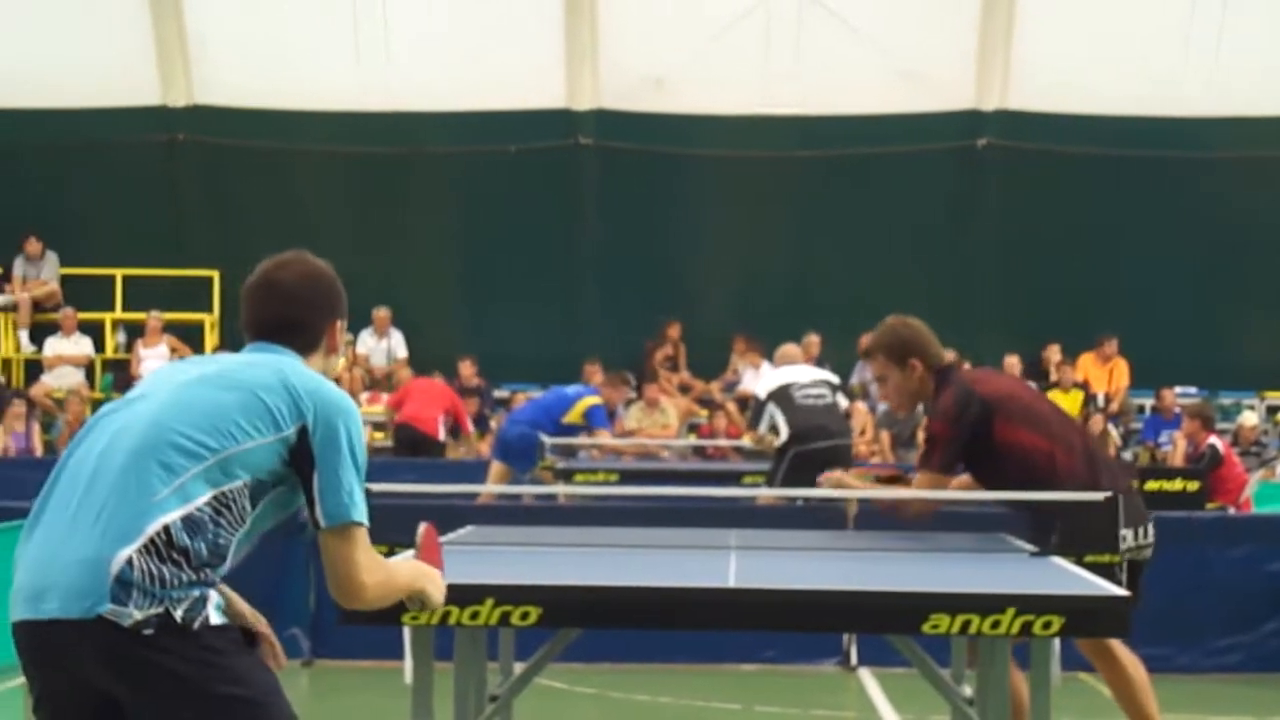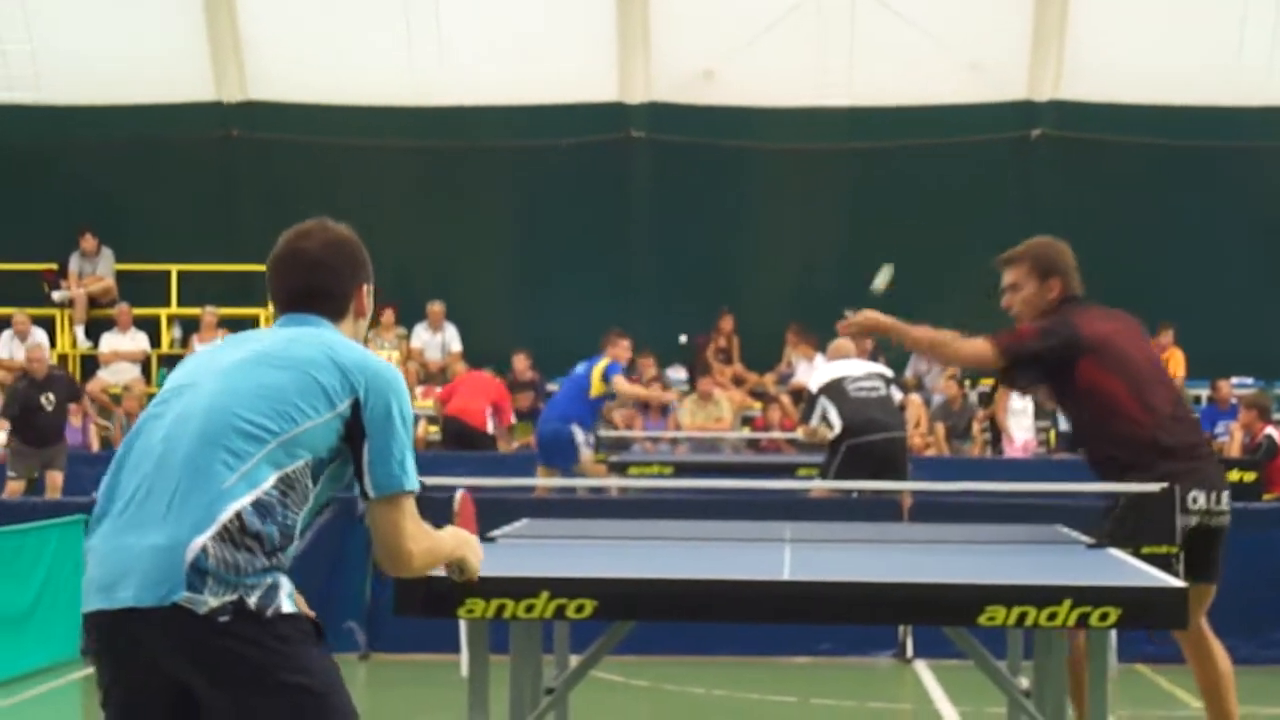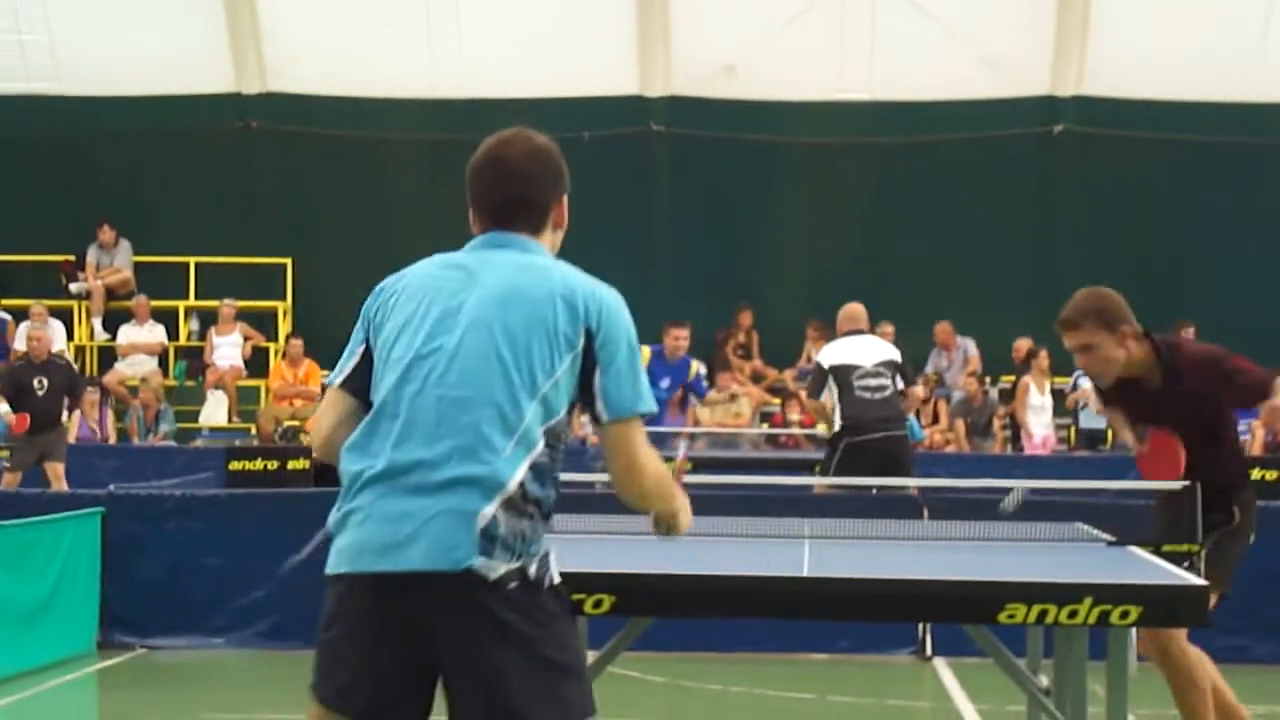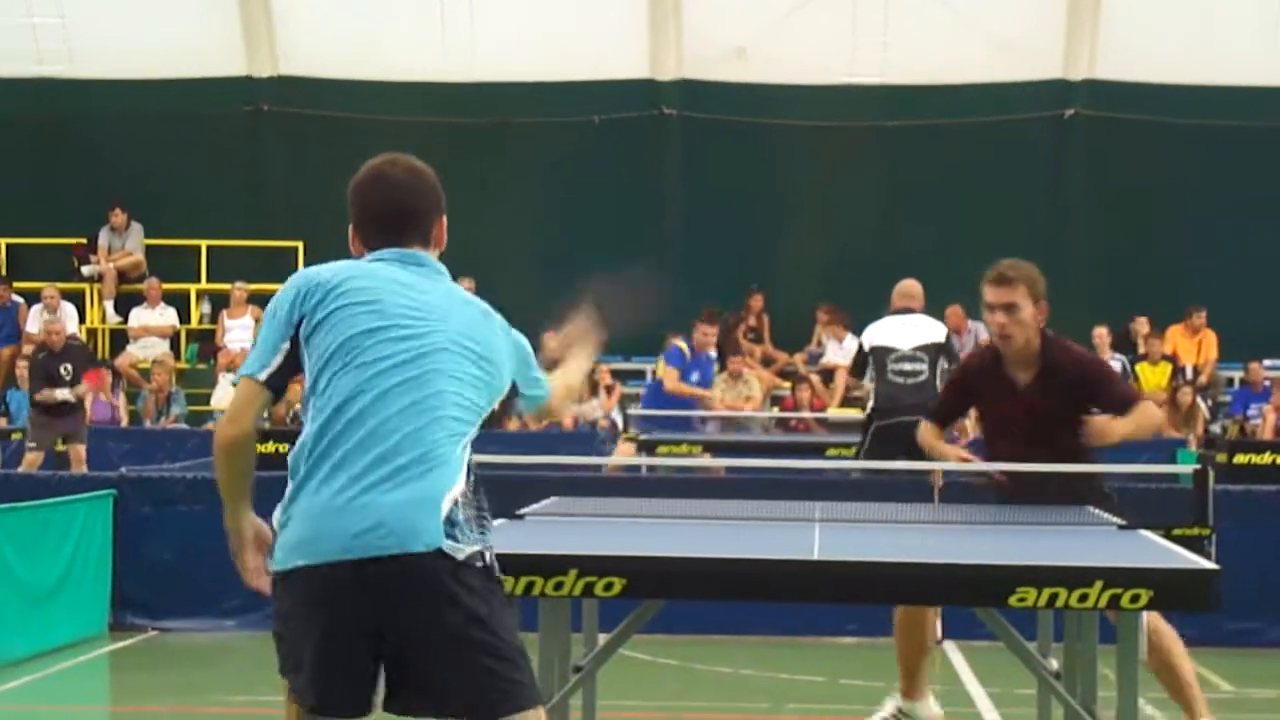
dt=0.7s
person 1, frame 1
left shoulder: (175, 373)
right shoulder: (322, 401)
right elbow: (353, 583)
left wrist: (226, 605)
right wrist: (415, 576)
left hip: (38, 602)
right hip: (137, 607)
person 1, frame 2
left shoulder: (206, 357)
right shoulder: (367, 372)
right elbow: (400, 552)
right wrist: (456, 543)
left hip: (111, 590)
right hip: (214, 591)
person 1, frame 3
left shoulder: (396, 288)
right shoulder: (588, 299)
left elbow: (326, 435)
right elbow: (633, 476)
right wrist: (674, 506)
left hip: (366, 554)
right hip: (489, 563)
person 1, frame 4
left shoulder: (312, 287)
right shoulder: (488, 327)
left elbow: (234, 431)
right elbow: (554, 397)
left wrist: (239, 520)
right wrist: (581, 353)
left hip: (314, 549)
right hip: (434, 548)
person 2, frame 1
left shoulder: (954, 402)
right shoulder: (981, 383)
left elbow: (915, 502)
left wrist: (851, 483)
right wrist: (952, 487)
left hip: (1087, 525)
right hip: (1122, 514)
right knee: (1096, 638)
person 2, frame 2
left shoulder: (1057, 332)
right shoulder: (1122, 324)
left elbow: (966, 352)
left wrist: (887, 324)
right wrist: (1061, 394)
left hip: (1158, 490)
right hip: (1205, 482)
right knee: (1190, 625)
person 2, frame 3
left shoulder: (1201, 364)
right shoulder: (1110, 374)
left elbow: (1274, 390)
right wrist: (1126, 429)
left hip: (1219, 512)
right hip: (1172, 511)
left knee: (1161, 630)
right knee: (1136, 633)
person 2, frame 4
left shoulder: (1079, 364)
right shoulder: (976, 369)
left elbow: (1151, 414)
right elbow: (928, 429)
left wrist: (1119, 427)
right wrist: (947, 452)
left hip: (1078, 506)
right hip: (1007, 504)
